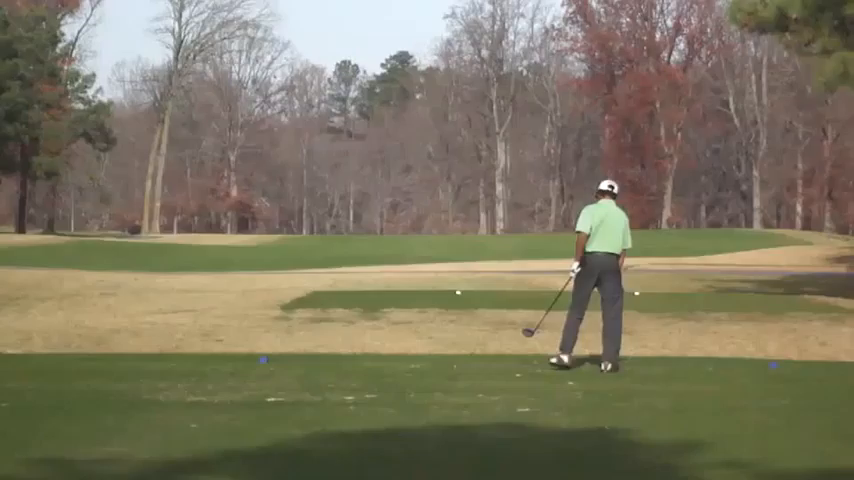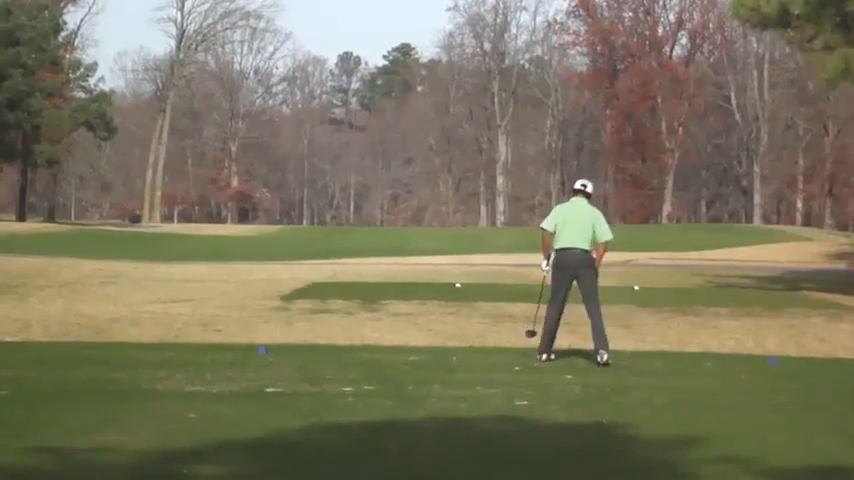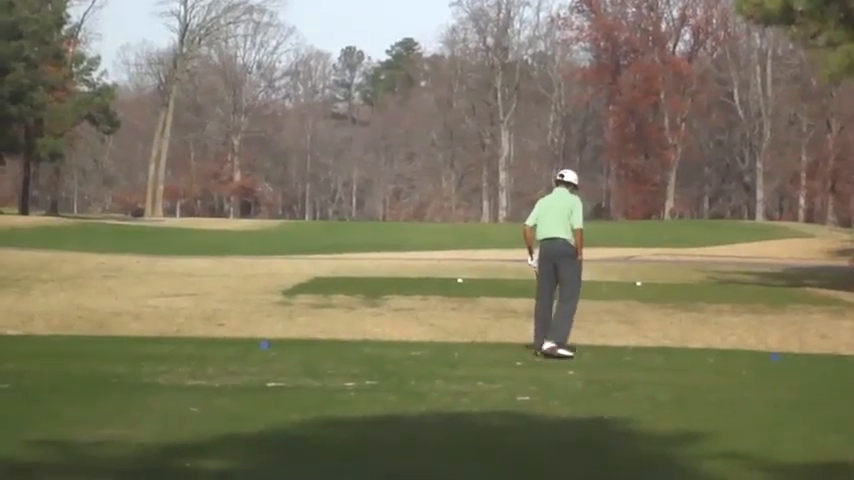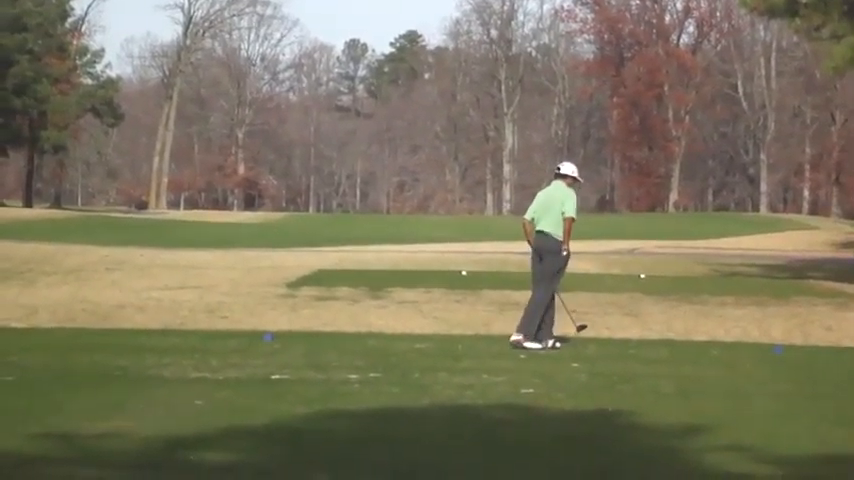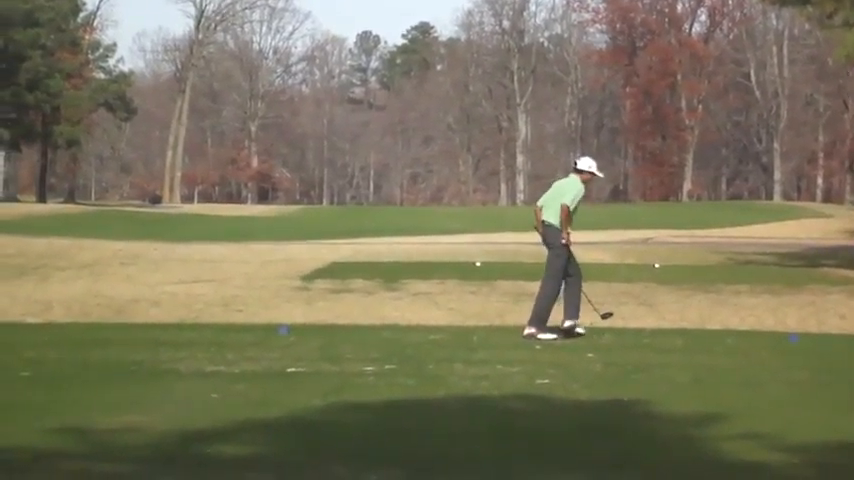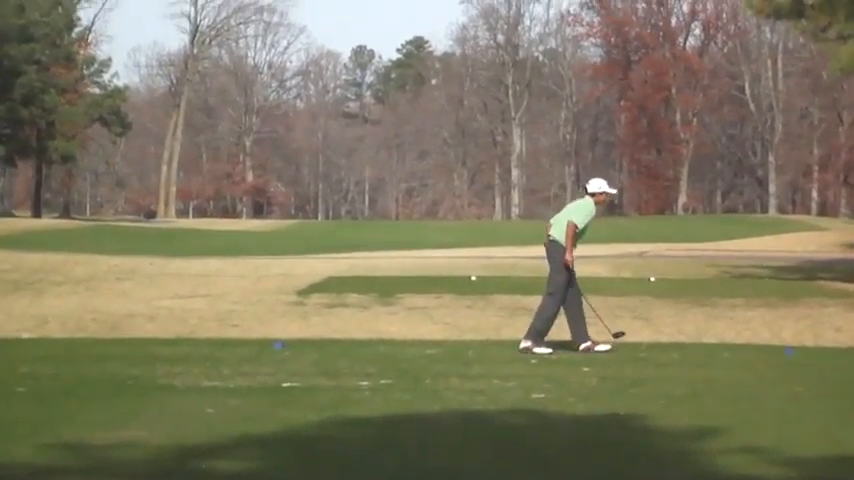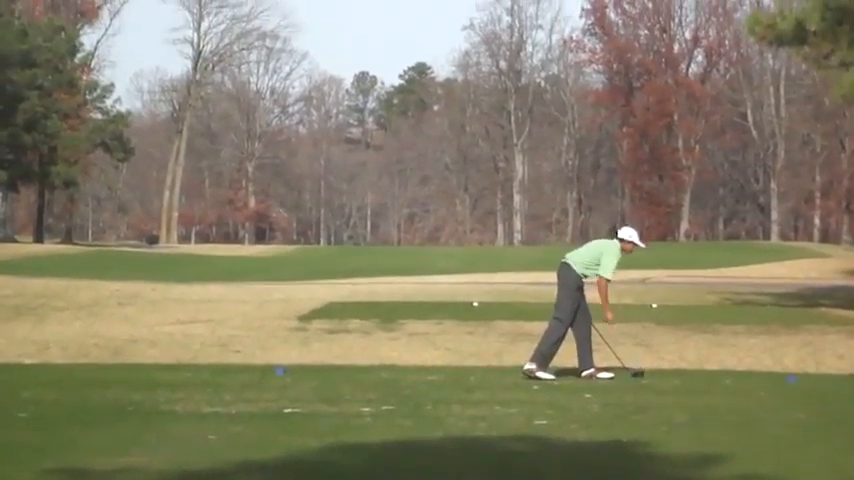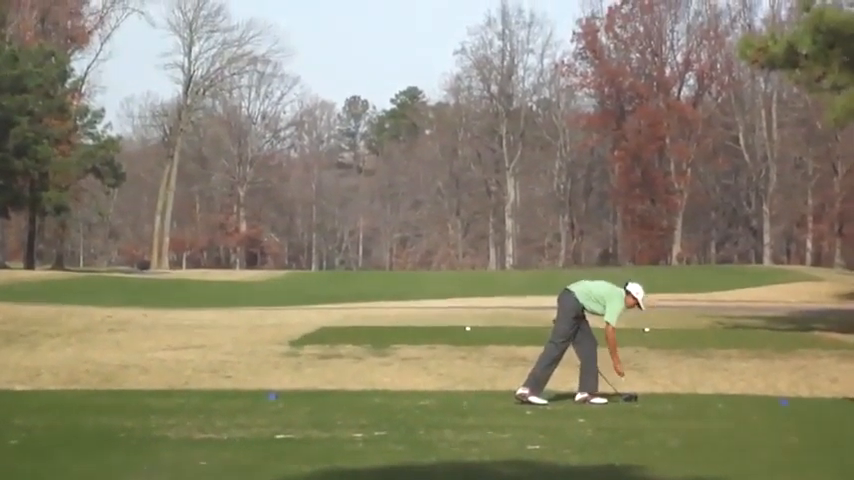
dt=0.3s
person 1, frame 1
left shoulder: (591, 210)
right shoulder: (622, 216)
left elbow: (582, 234)
right elbow: (624, 249)
left wrist: (577, 259)
right wrist: (618, 271)
left hip: (590, 260)
right hip: (611, 263)
left knee: (577, 308)
right knee: (613, 313)
left ankle: (565, 353)
right ankle: (610, 360)
person 1, frame 2
left shoulder: (560, 208)
right shoulder: (594, 212)
left elbow: (546, 232)
right elbow: (603, 242)
left wrist: (546, 258)
right wrist: (595, 265)
left hip: (563, 258)
right hip: (584, 259)
left knee: (555, 305)
right knee: (593, 307)
left ankle: (544, 350)
right ankle: (602, 350)
person 1, frame 3
left shoulder: (543, 201)
right shoulder: (573, 200)
left elbow: (528, 228)
right elbow: (577, 229)
left wrist: (531, 253)
right wrist: (579, 254)
left hip: (545, 249)
right hip: (565, 249)
left knee: (543, 298)
right knee: (568, 296)
left ankle: (542, 342)
right ankle: (554, 341)
person 1, frame 4
left shoulder: (542, 193)
right shoulder: (568, 193)
left elbow: (527, 221)
right elbow: (568, 218)
right wrist: (566, 244)
left hip: (539, 241)
right hip: (554, 244)
left knee: (541, 289)
right knee: (544, 290)
left ankle: (544, 337)
right ankle: (521, 333)
person 1, frame 5
left shoulder: (560, 183)
right shoulder: (577, 186)
left elbow: (538, 206)
right elbow: (564, 206)
left wrist: (542, 230)
right wrist: (564, 231)
left hip: (548, 230)
right hip: (557, 234)
left knee: (573, 274)
right knee: (552, 281)
left ankle: (571, 319)
right ankle: (534, 327)
person 1, frame 6
left shoulder: (579, 203)
right shoulder: (589, 207)
left elbow: (552, 223)
right elbow: (571, 224)
right wrist: (569, 252)
left hip: (554, 246)
right hip: (561, 250)
left knee: (572, 296)
right knee: (554, 297)
left ankle: (584, 342)
right ankle: (531, 340)
person 1, frame 7
left shoulder: (608, 245)
right shoulder: (613, 251)
right elbow: (601, 281)
right wrist: (607, 310)
left hip: (570, 272)
right hip: (571, 275)
left knee: (583, 322)
right knee: (561, 320)
left ankle: (588, 368)
right ankle: (534, 365)
person 1, frame 8
left shoulder: (614, 292)
right shoulder: (618, 299)
right elbow: (609, 330)
left wrist: (563, 320)
right wrist: (616, 361)
left hip: (571, 299)
right hip: (572, 302)
left knee: (588, 345)
right knee: (557, 345)
left ankle: (585, 392)
right ankle: (527, 390)
